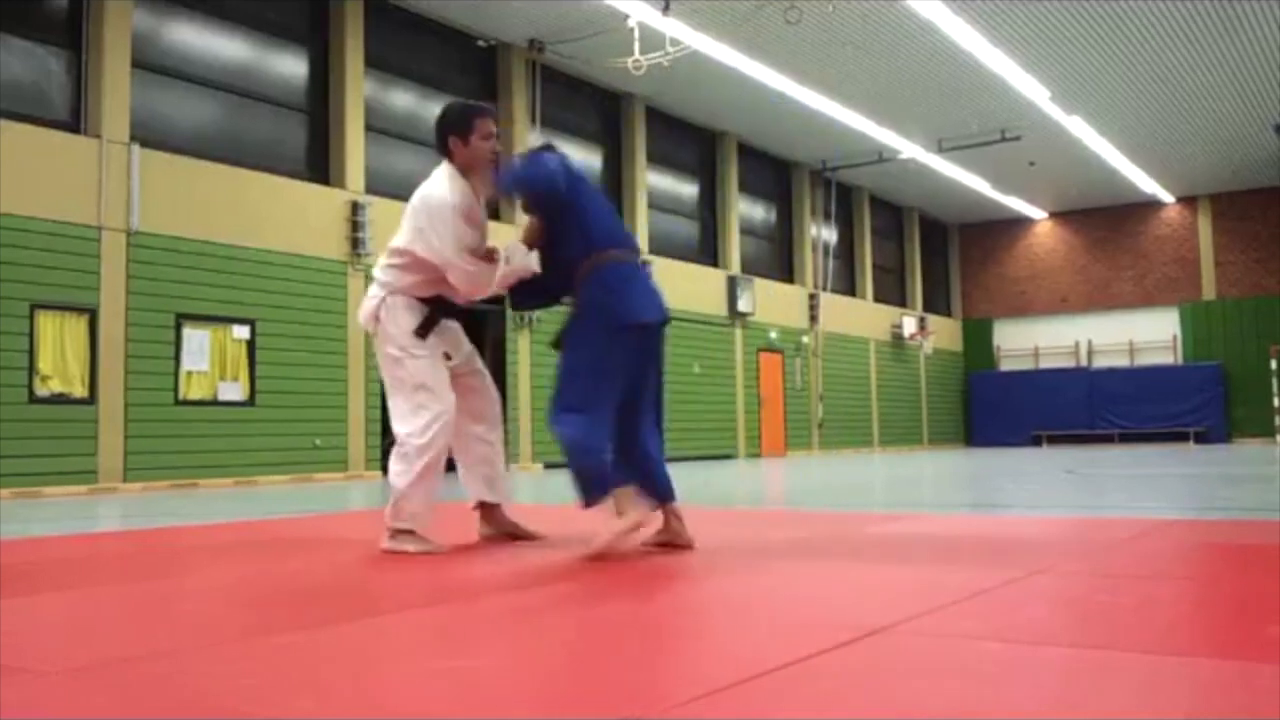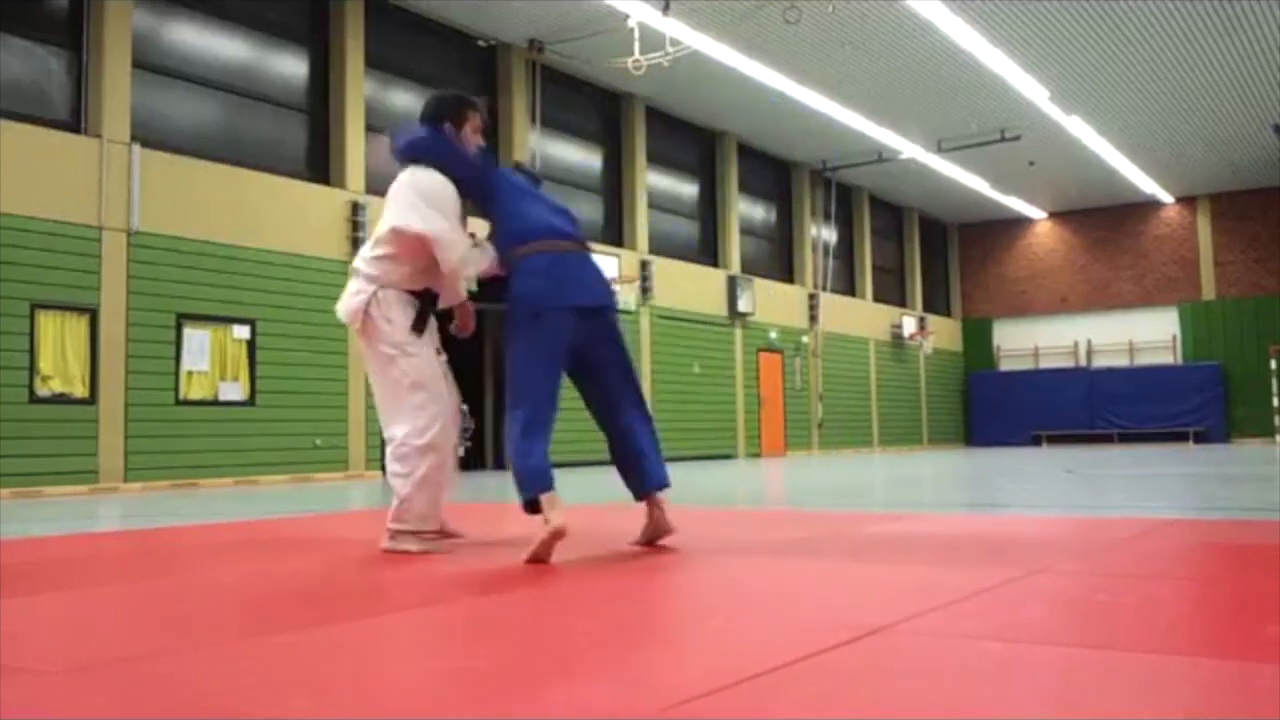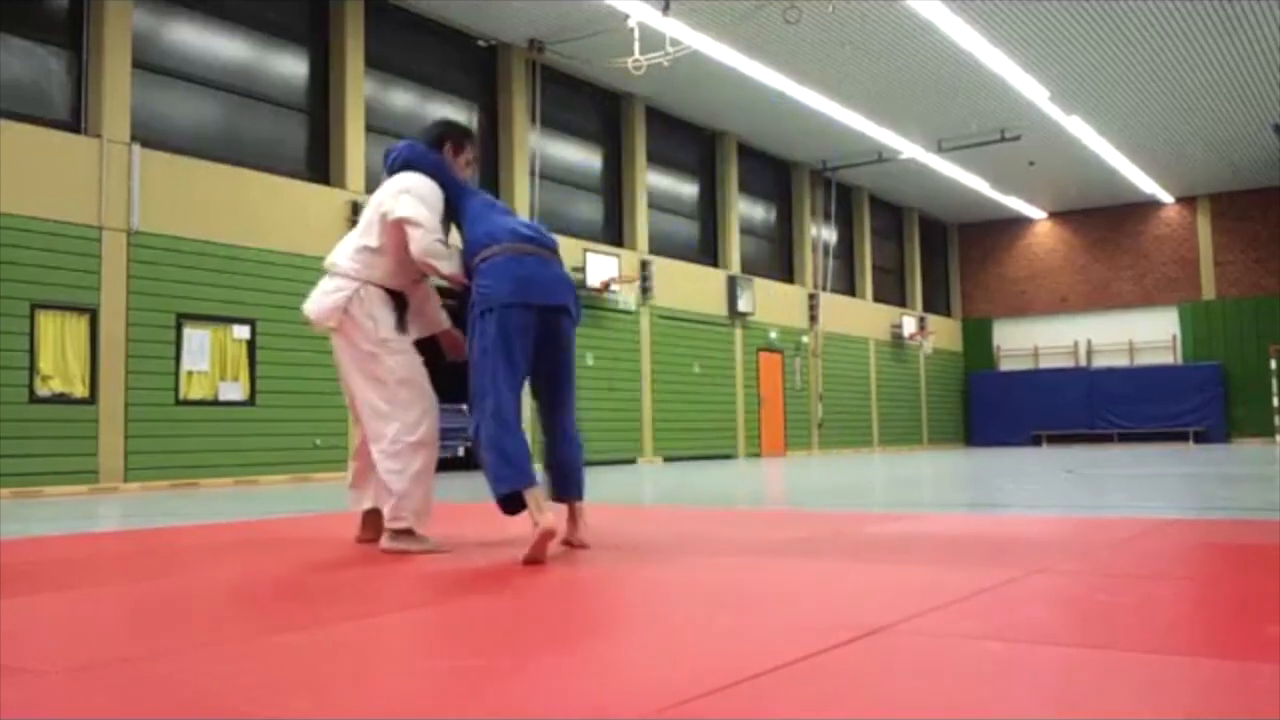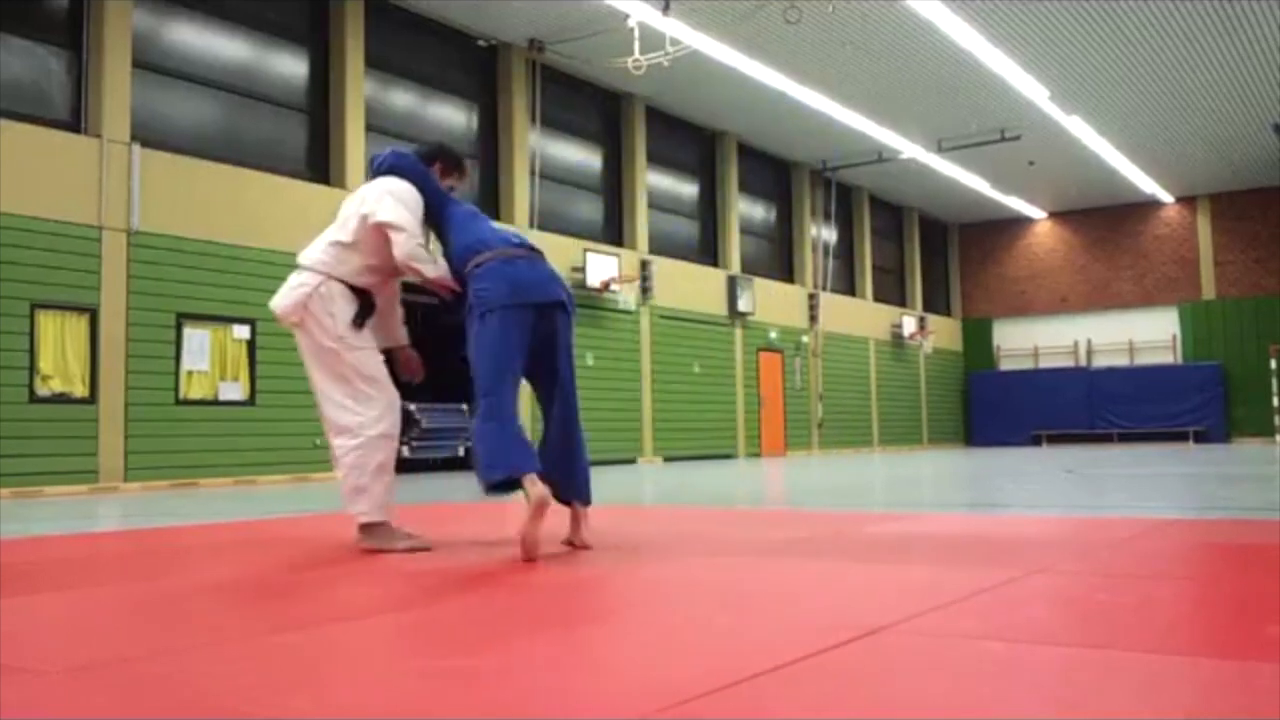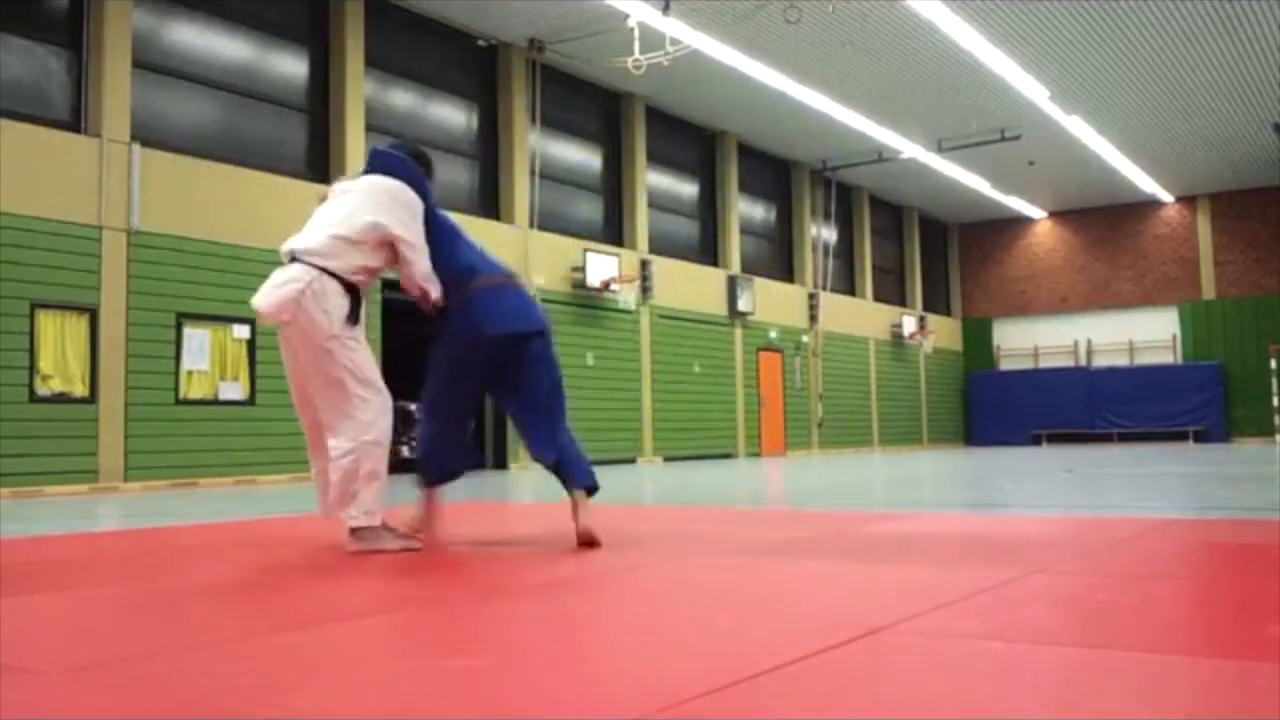
dt=0.2s
person 1, frame 1
left shoulder: (467, 188)
right shoulder: (440, 200)
right elbow: (472, 279)
right wrist: (526, 256)
left hip: (434, 315)
right hip: (402, 314)
left knee: (478, 405)
right knee: (430, 415)
left ankle: (491, 514)
right ankle: (401, 527)
person 1, frame 2
left shoulder: (433, 179)
right shoulder: (427, 185)
right elbow: (458, 260)
left wrist: (458, 300)
right wrist: (496, 254)
left hip: (408, 307)
right hip: (386, 307)
left knee: (438, 407)
right knee: (423, 416)
left ankle: (421, 515)
right ankle: (405, 526)
person 1, frame 3
left shoulder: (410, 189)
right shoulder: (421, 186)
left elbow: (414, 274)
right elbow: (425, 250)
left wrist: (443, 327)
right wrist: (466, 271)
left hip: (361, 303)
right hip: (361, 304)
left knee: (383, 418)
right knee: (409, 415)
left ankle: (372, 517)
right ankle: (401, 526)
person 1, frame 4
left shoulder: (389, 198)
right shoulder: (400, 191)
left elbow: (384, 281)
right elbow: (409, 254)
left wrist: (399, 346)
right wrist: (448, 279)
left hip: (326, 301)
right hip: (324, 299)
left knee: (352, 415)
right knee: (371, 409)
left ankle: (367, 517)
right ankle: (372, 522)
person 1, frame 5
left shoulder: (353, 193)
right shoulder: (400, 194)
right elbow: (416, 270)
left wrist: (355, 337)
right wrist: (434, 294)
left hip: (298, 292)
right hip: (316, 295)
left knee: (329, 415)
right knee: (365, 409)
left ankle: (362, 517)
right ankle: (363, 525)
person 2, frame 1
left shoulder: (548, 166)
right shoulder: (563, 221)
left elbow: (538, 178)
right elbow: (549, 285)
left wrist: (495, 180)
left hip: (607, 298)
right hip: (638, 300)
left knee: (573, 413)
right knee: (634, 419)
left ankle: (626, 506)
right ankle: (672, 523)
person 2, frame 2
left shoulder: (494, 182)
right shoulder: (547, 206)
left elbow: (422, 146)
left hip: (539, 286)
right hip: (589, 285)
left knee: (528, 412)
right knee: (619, 405)
left ankle: (551, 512)
right ankle: (655, 510)
person 2, frame 3
left shoulder: (469, 198)
right shoulder: (519, 223)
left elbow: (409, 155)
left hip: (503, 285)
right hip: (555, 286)
left knee: (497, 410)
right knee: (558, 411)
left ankle: (540, 514)
right ankle: (577, 519)
person 2, frame 4
left shoulder: (447, 208)
right shoulder: (489, 228)
left elbow: (393, 162)
left hip: (498, 288)
right hip: (549, 285)
left knee: (495, 405)
right knee: (561, 407)
left ankle: (533, 490)
right ankle: (578, 519)
person 2, frame 5
left shoulder: (423, 219)
left hip: (476, 314)
right hip: (522, 314)
left knee: (441, 417)
right knee: (548, 425)
left ankle: (427, 511)
right ankle: (581, 507)
